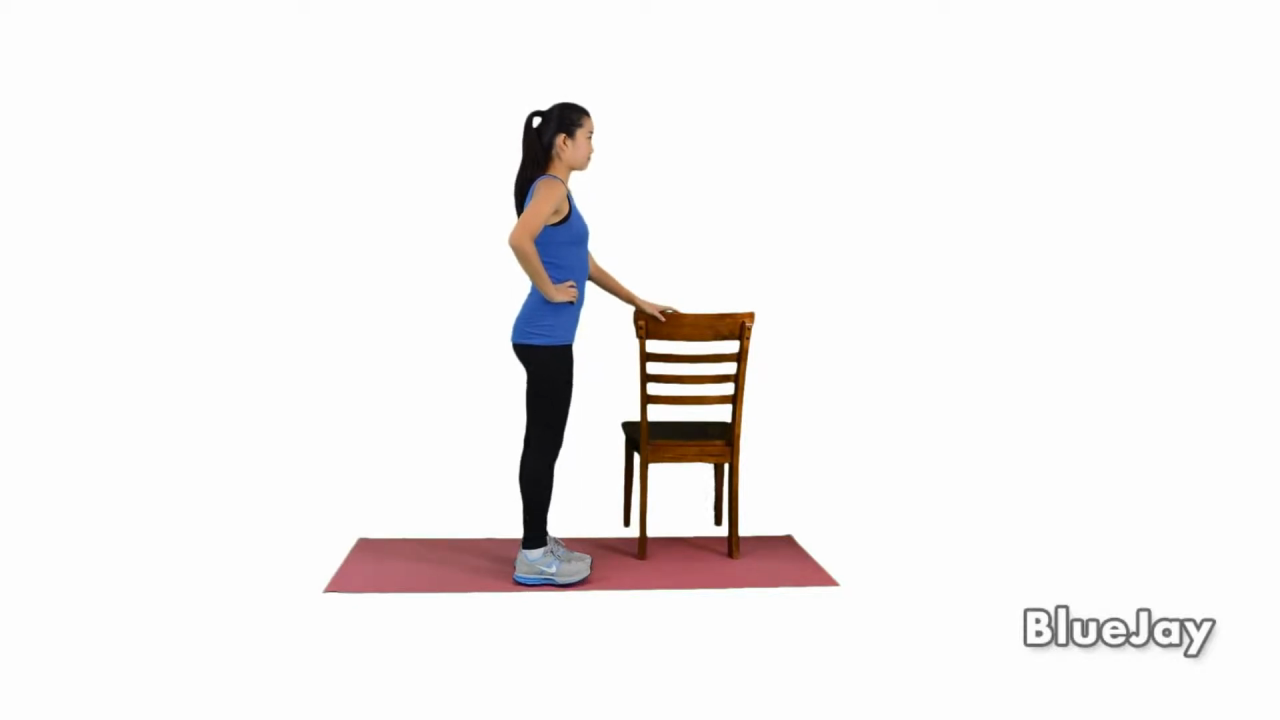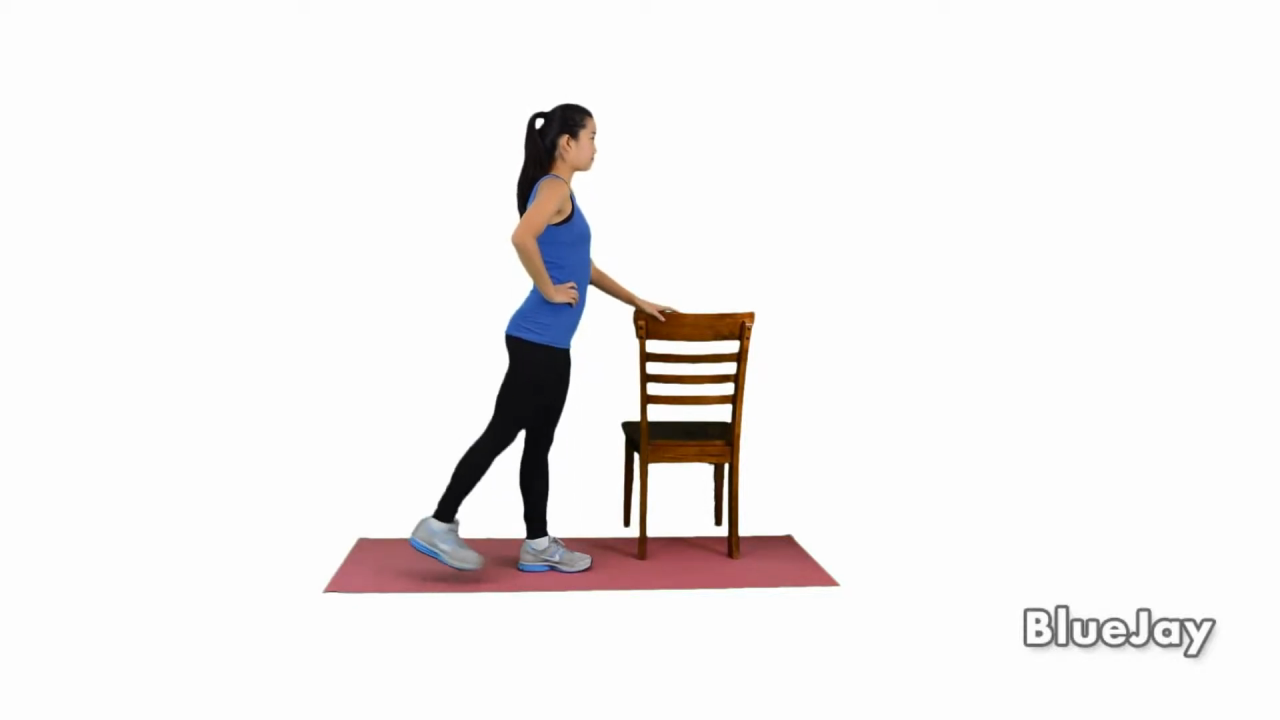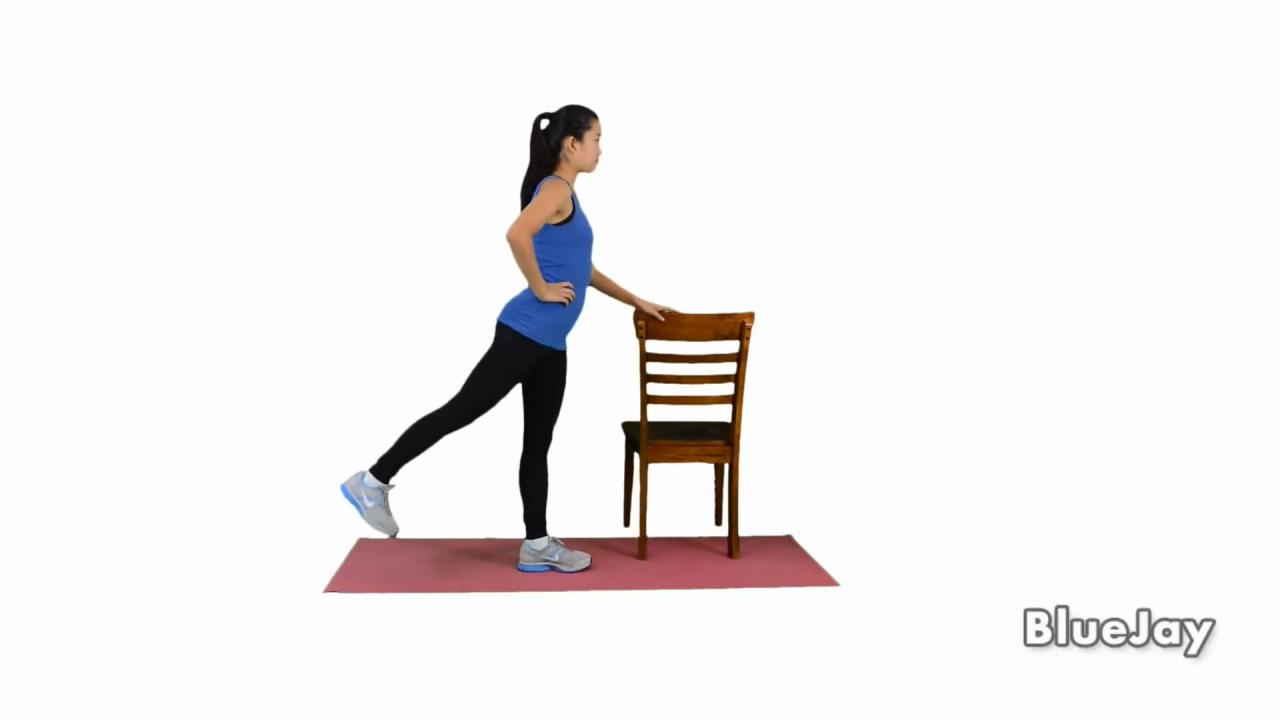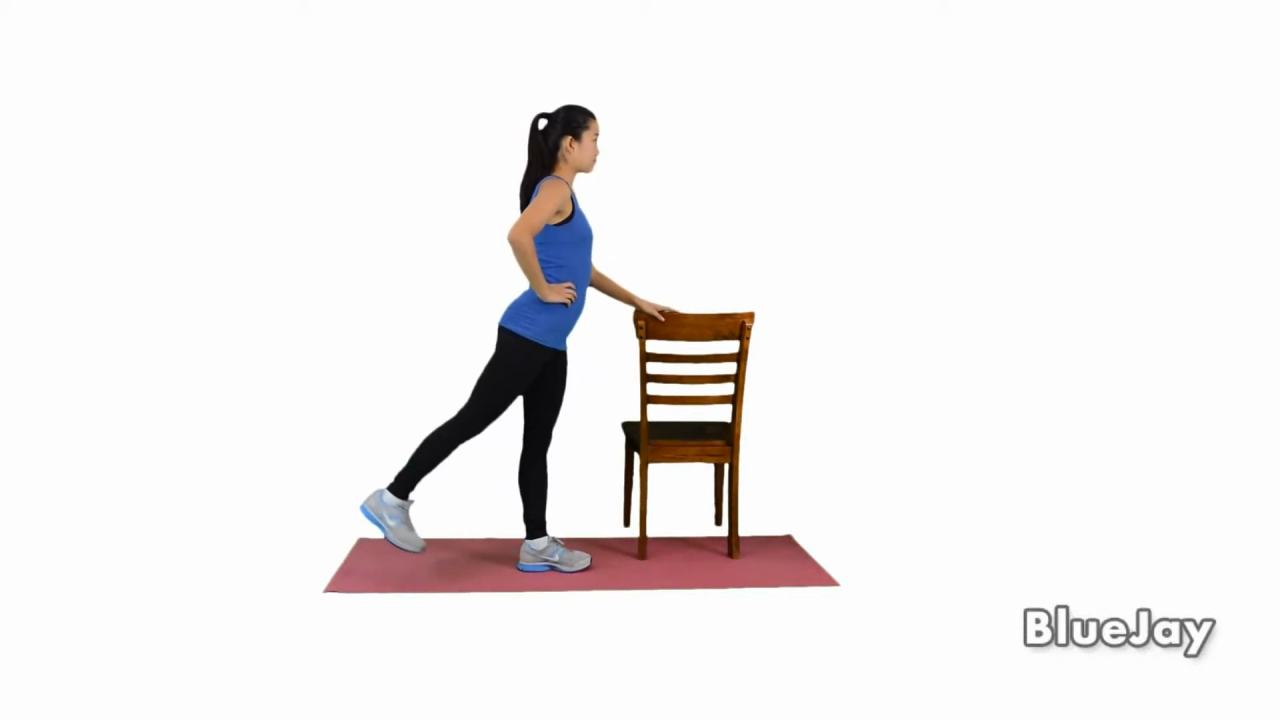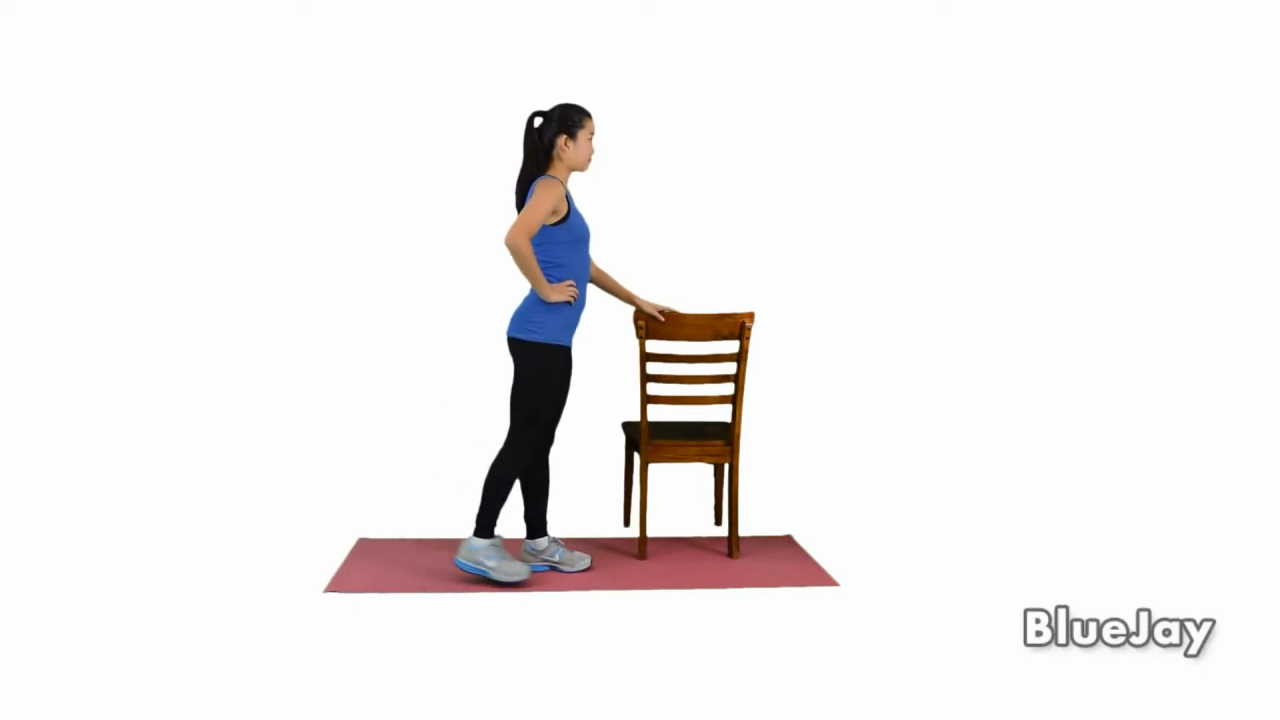
dt=0.5s
person 1, frame 1
left shoulder: (557, 190)
right shoulder: (550, 187)
left elbow: (585, 264)
right elbow: (519, 239)
left wrist: (640, 303)
right wrist: (547, 290)
left hip: (550, 337)
right hip: (544, 337)
left knee: (543, 441)
right knee: (543, 443)
left ankle: (540, 543)
right ankle: (532, 555)
person 1, frame 2
left shoulder: (560, 191)
right shoulder: (553, 188)
left elbow: (584, 265)
right elbow: (522, 237)
left wrist: (638, 302)
right wrist: (548, 289)
left hip: (553, 341)
right hip: (538, 337)
left knee: (539, 442)
right knee: (502, 432)
left ankle: (538, 544)
right ankle: (439, 524)
person 1, frame 3
left shoulder: (565, 193)
right shoulder: (555, 188)
left elbow: (582, 268)
right elbow: (517, 234)
left wrist: (636, 301)
right wrist: (540, 287)
left hip: (549, 342)
right hip: (526, 332)
left knee: (539, 443)
right knee: (461, 412)
left ankle: (537, 545)
right ankle: (373, 482)
person 1, frame 4
left shoulder: (564, 193)
right shoulder: (555, 188)
left elbow: (583, 269)
right elbow: (518, 235)
left wrist: (637, 301)
right wrist: (541, 289)
left hip: (550, 342)
right hip: (528, 334)
left knee: (538, 443)
right knee: (472, 420)
left ankle: (537, 544)
right ankle: (392, 498)
person 1, frame 5
left shoulder: (560, 191)
right shoulder: (548, 187)
left elbow: (582, 264)
right elbow: (515, 239)
left wrist: (637, 301)
right wrist: (542, 289)
left hip: (552, 338)
right hip: (538, 336)
left knee: (538, 442)
right knee: (523, 440)
left ankle: (537, 543)
right ankle: (479, 544)
